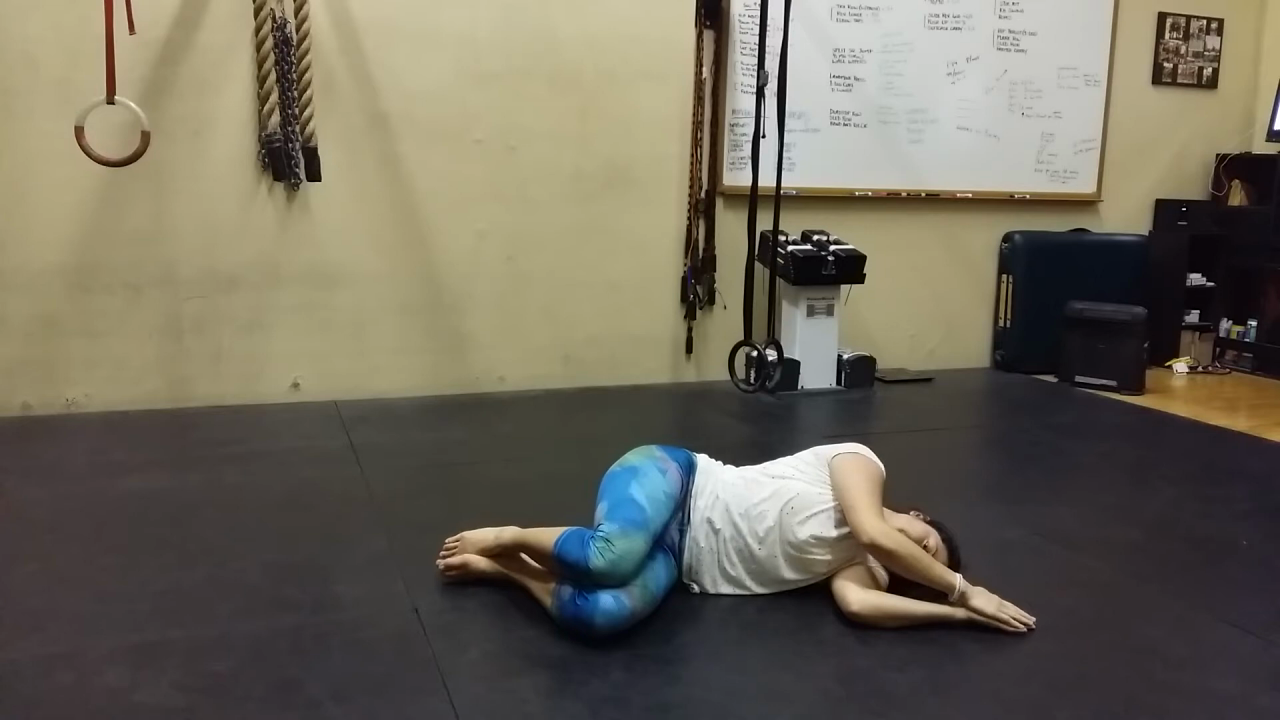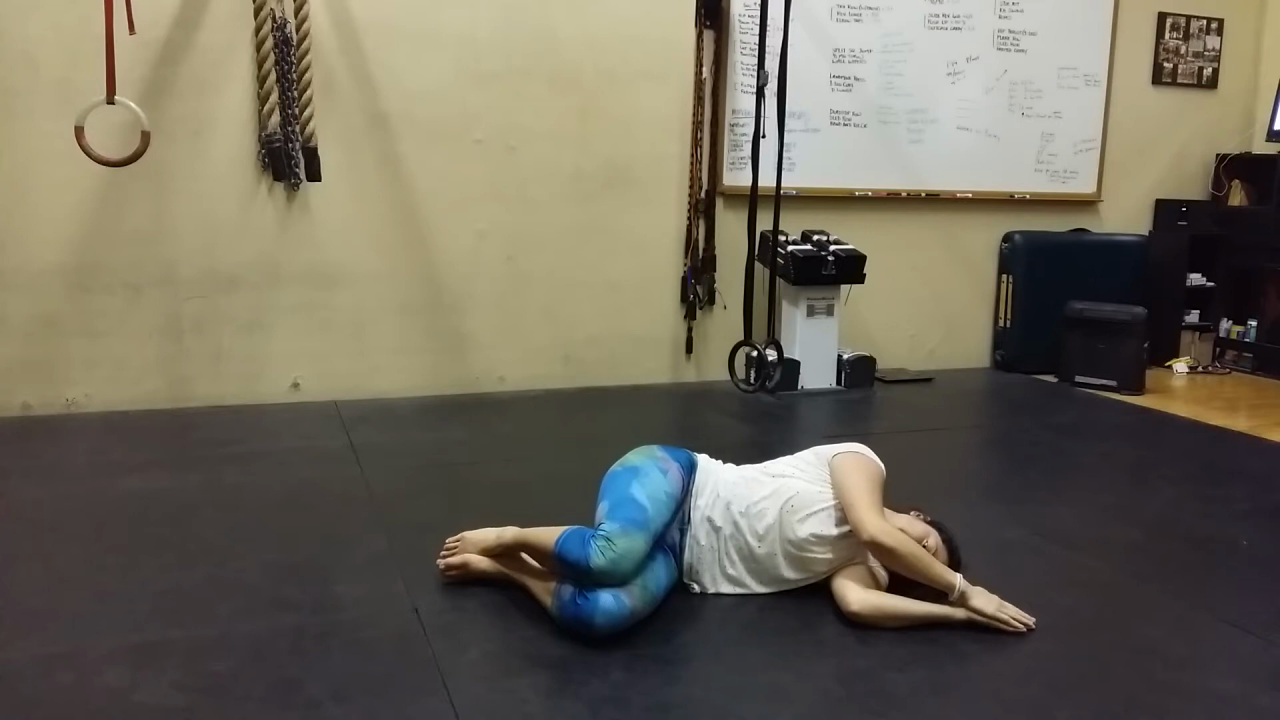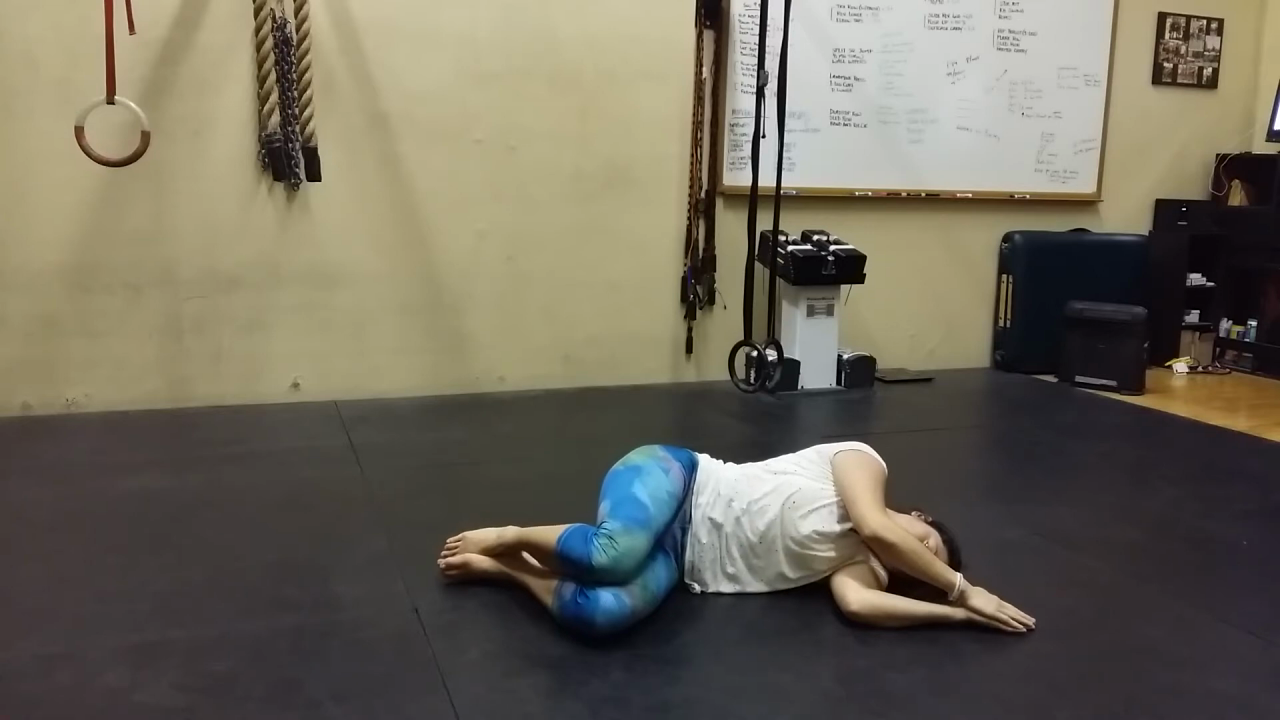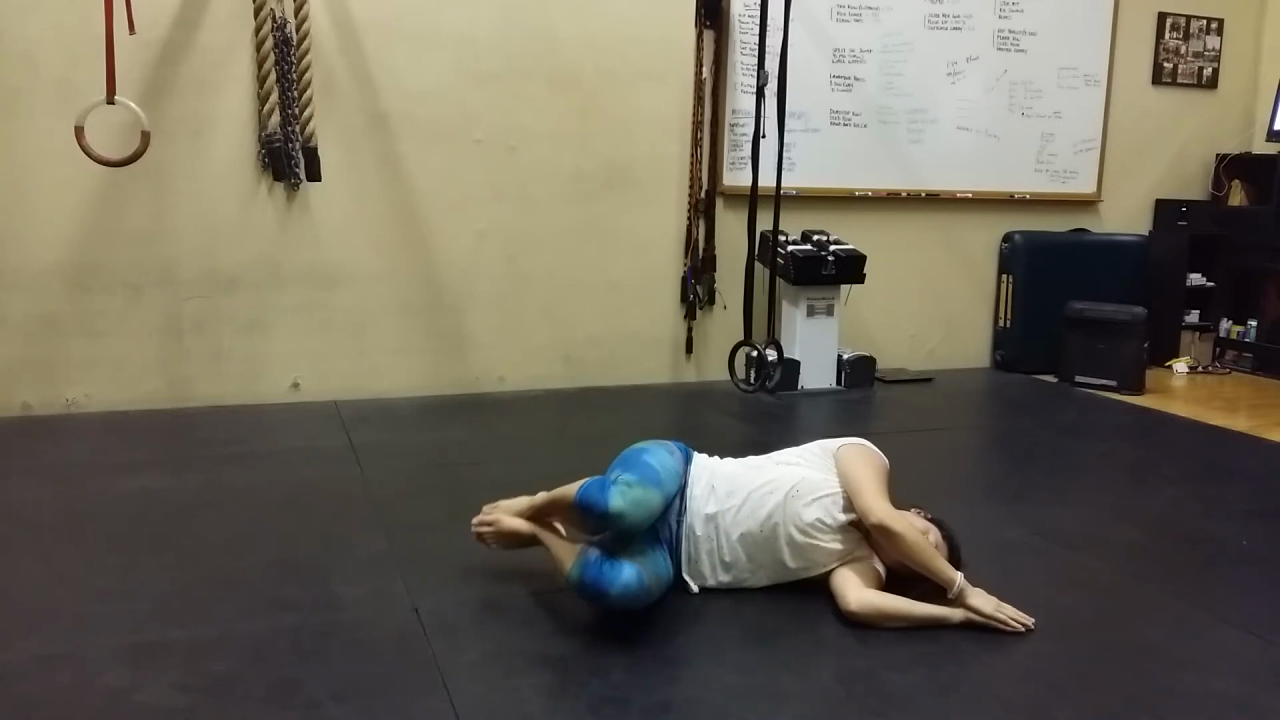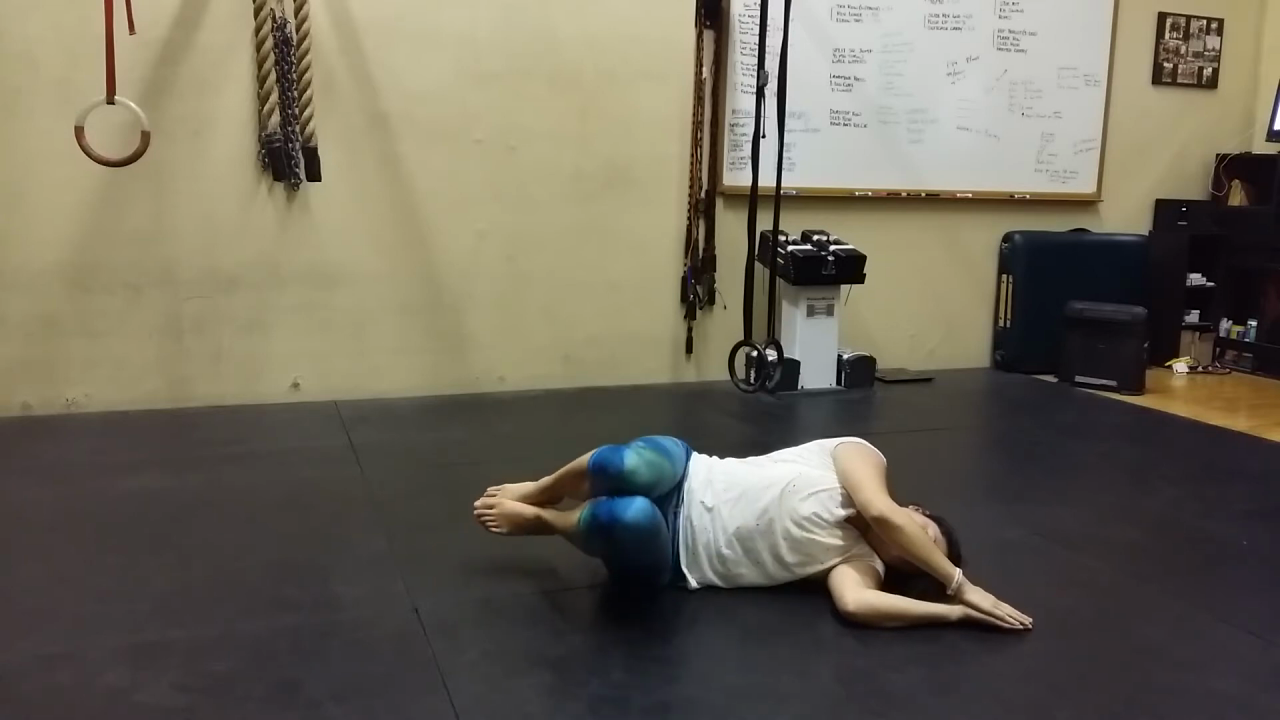
dt=0.5s
person 1, frame 1
left shoulder: (857, 564)
right shoulder: (861, 462)
left elbow: (861, 605)
right elbow: (874, 533)
left wrist: (954, 611)
right wrist: (963, 589)
left hip: (682, 561)
right hip: (672, 482)
left knee: (603, 616)
right knee: (609, 560)
left ankle: (504, 568)
right ankle: (512, 540)
person 1, frame 2
left shoulder: (859, 564)
right shoulder: (861, 461)
left elbow: (858, 604)
right elbow: (874, 529)
left wrist: (958, 612)
right wrist: (962, 587)
left hip: (682, 559)
right hip: (673, 480)
left knee: (603, 613)
right knee: (609, 557)
left ankle: (505, 566)
right ankle: (512, 537)
person 1, frame 3
left shoulder: (860, 564)
right shoulder: (862, 460)
left elbow: (859, 605)
right elbow: (877, 526)
left wrist: (957, 611)
right wrist: (962, 588)
left hip: (683, 562)
right hip: (675, 481)
left knee: (602, 615)
right knee: (610, 557)
left ankle: (507, 567)
right ankle: (512, 539)
person 1, frame 4
left shoulder: (861, 559)
right shoulder: (863, 456)
left elbow: (857, 604)
right elbow: (881, 518)
left wrist: (957, 613)
right wrist: (963, 588)
left hip: (675, 558)
right hip: (677, 479)
left knee: (623, 588)
right knee: (624, 508)
left ankle: (539, 534)
right ankle: (539, 506)
person 1, frame 5
left shoulder: (860, 559)
right shoulder: (861, 455)
left elbow: (855, 603)
right elbow: (883, 511)
left wrist: (958, 611)
right wrist: (961, 584)
left hip: (671, 563)
right hip: (681, 481)
left knee: (632, 518)
right knee: (637, 468)
left ankle: (543, 520)
right ankle: (540, 498)
